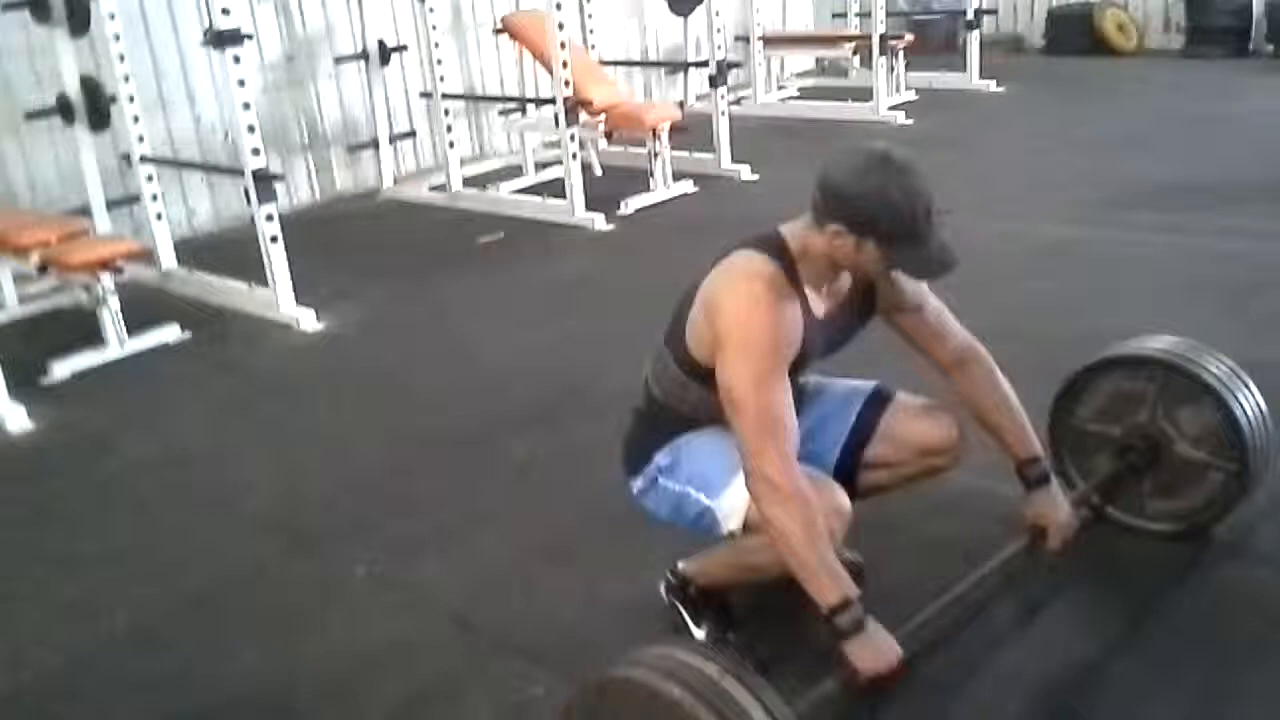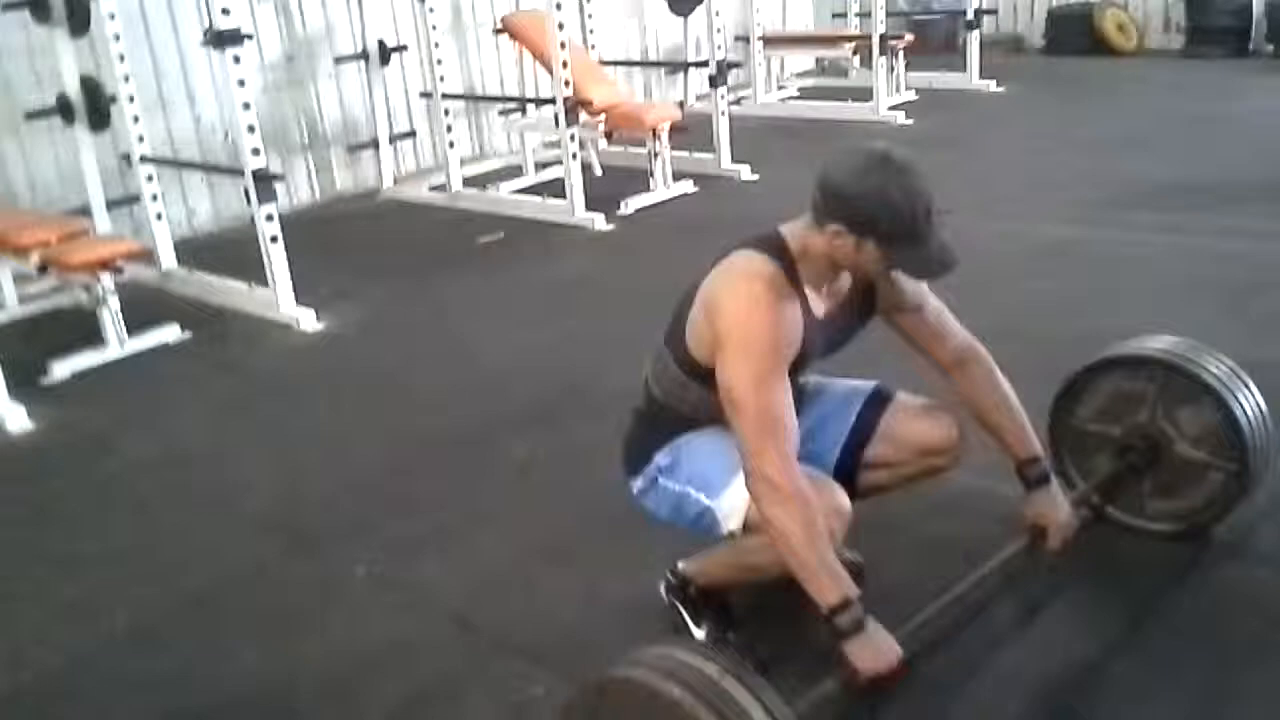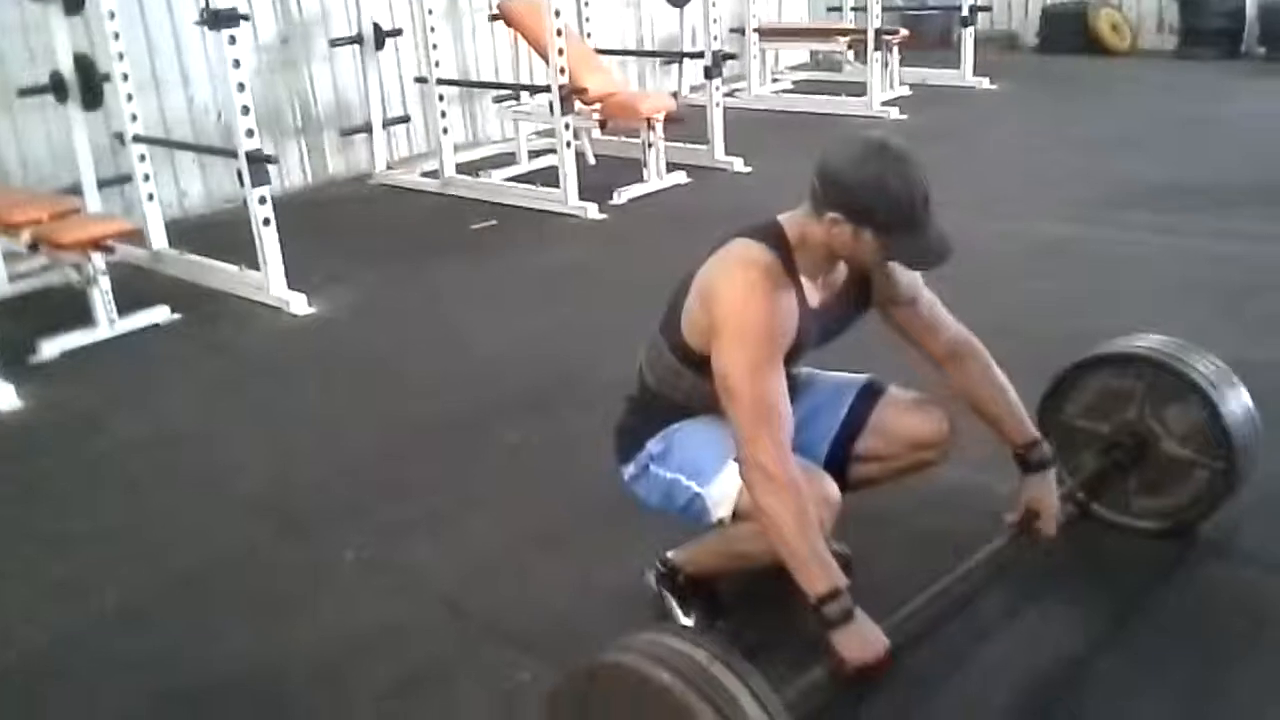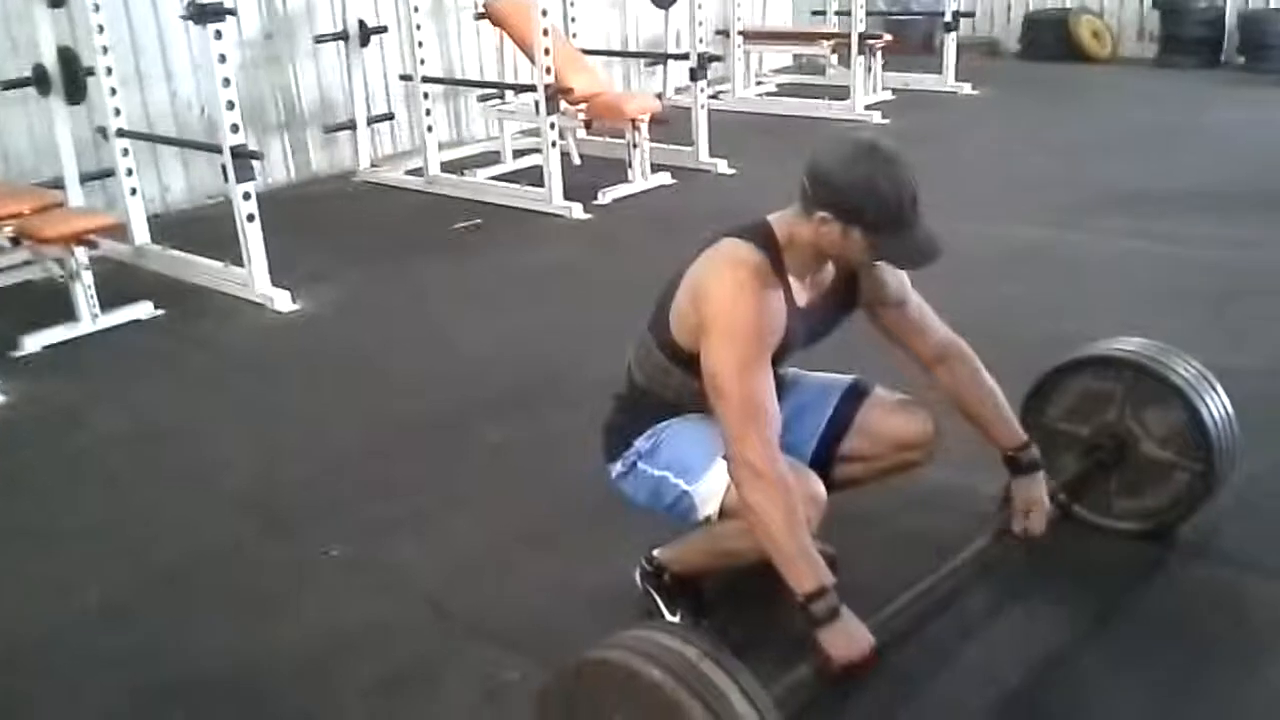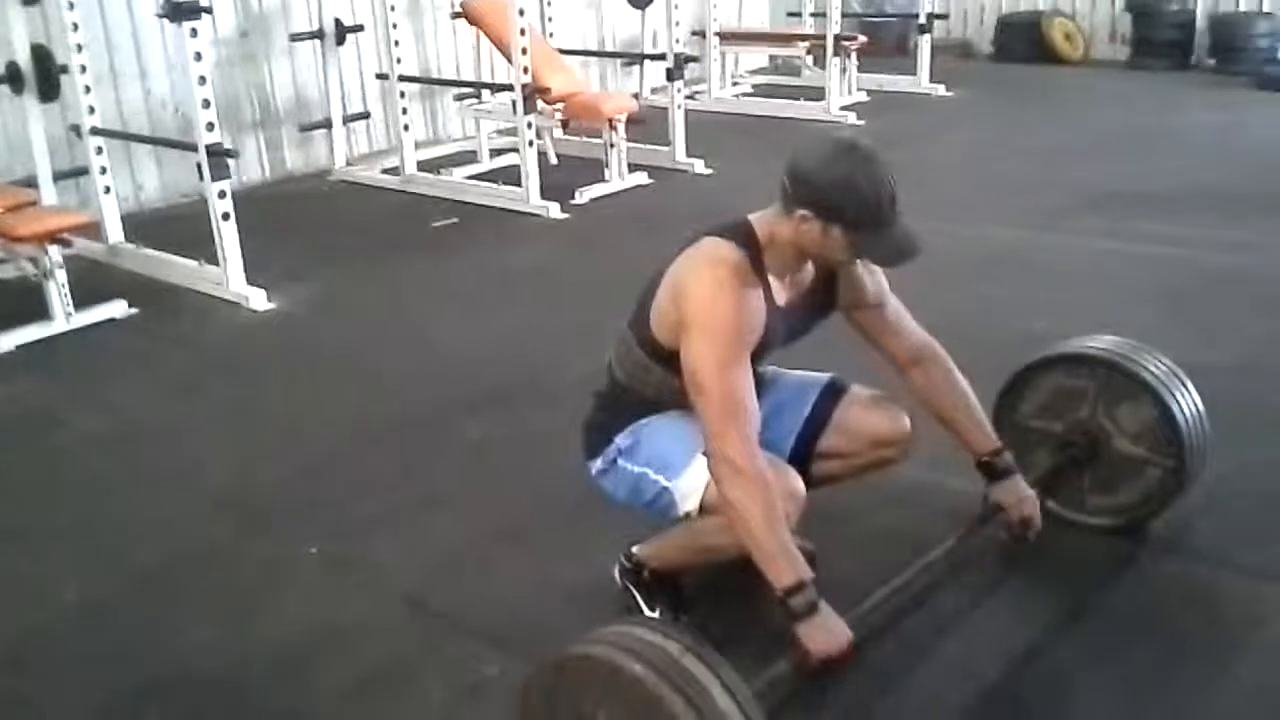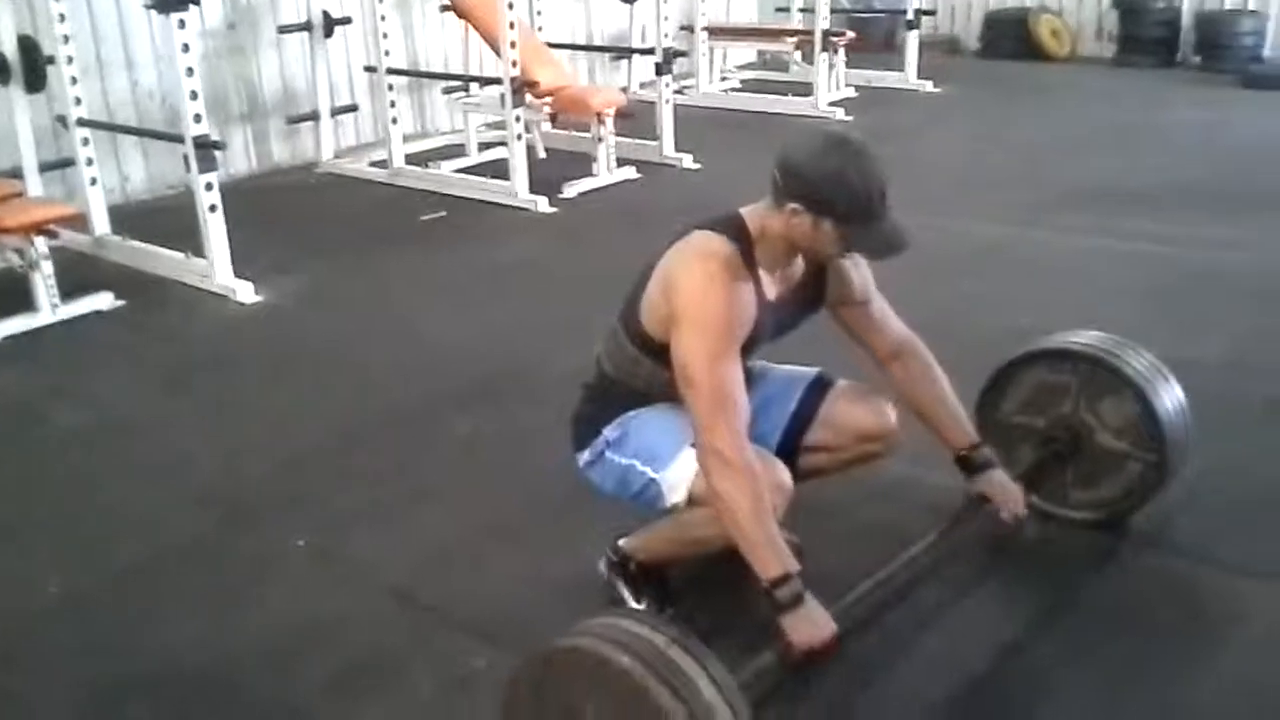
dt=0.1s
person 1, frame 1
left shoulder: (878, 268)
right shoulder: (757, 299)
left elbow: (964, 357)
right elbow: (773, 478)
left wrist: (1038, 477)
right wrist: (851, 622)
right hip: (678, 448)
left knee: (936, 437)
right knee: (825, 513)
left ankle: (810, 547)
right ankle: (692, 582)
person 1, frame 2
left shoulder: (877, 268)
right shoulder: (757, 299)
left elbow: (963, 357)
right elbow: (773, 479)
left wrist: (1039, 476)
right wrist: (851, 622)
right hip: (677, 448)
left knee: (936, 437)
right knee: (826, 514)
left ankle: (811, 546)
right ankle: (691, 581)
person 1, frame 3
left shoulder: (870, 259)
right shoulder: (753, 288)
left elbow: (957, 350)
right elbow: (766, 466)
left wrist: (1036, 462)
right wrist: (839, 612)
right hip: (668, 437)
left knee: (927, 432)
right knee: (814, 503)
left ankle: (798, 536)
right ankle: (680, 571)
person 1, frame 4
left shoulder: (858, 261)
right shoulder: (742, 287)
left elbow: (944, 353)
right elbow: (754, 464)
left wrist: (1024, 463)
right wrist: (826, 610)
right hip: (656, 435)
left knee: (911, 433)
right knee: (802, 500)
left ankle: (786, 533)
right ankle: (665, 569)
person 1, frame 5
left shoulder: (842, 266)
right shoulder: (723, 285)
left elbow: (918, 356)
right elbow: (734, 460)
left wrist: (1000, 468)
right wrist: (805, 605)
left hip: (731, 397)
right hip: (636, 431)
left knee: (888, 430)
right knee: (778, 498)
left ankle: (760, 531)
right ankle: (645, 566)
person 1, frame 6
left shoulder: (831, 261)
right shoulder: (714, 278)
left elbow: (900, 353)
right elbow: (723, 452)
left wrist: (979, 462)
right wrist: (791, 597)
right hip: (624, 424)
left knee: (874, 424)
right knee: (765, 490)
left ankle: (746, 520)
right ankle: (632, 558)
